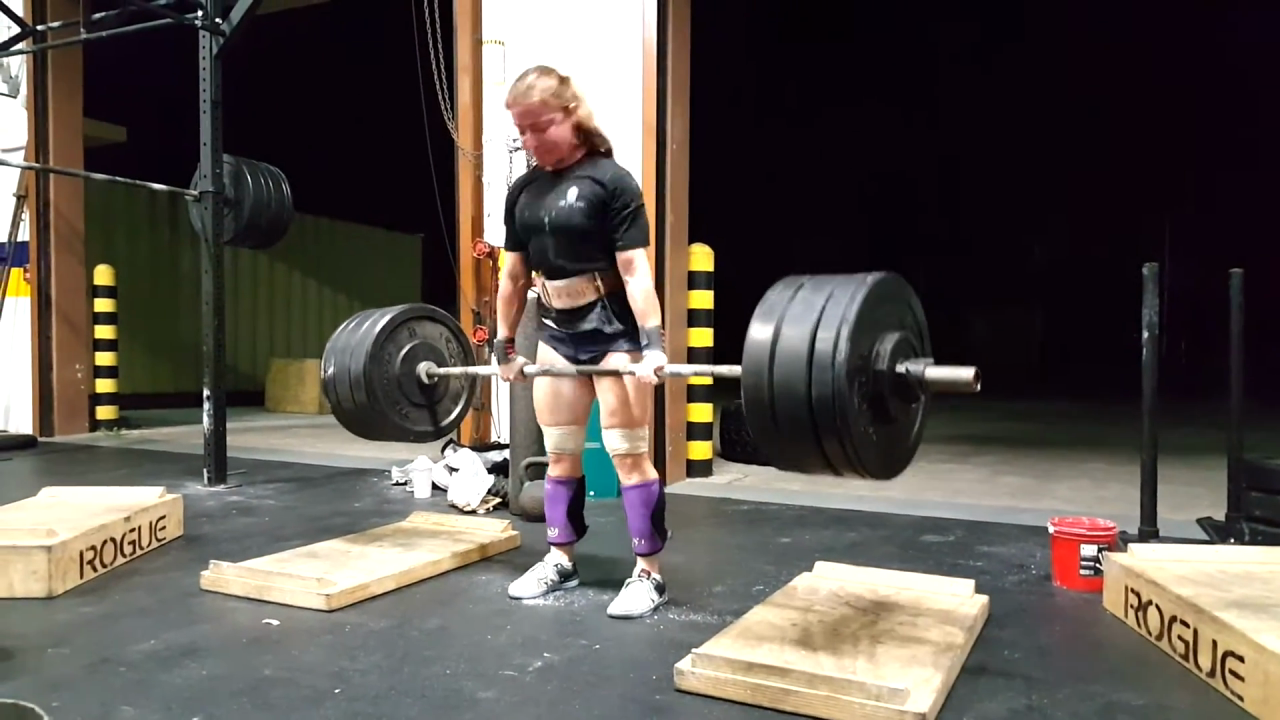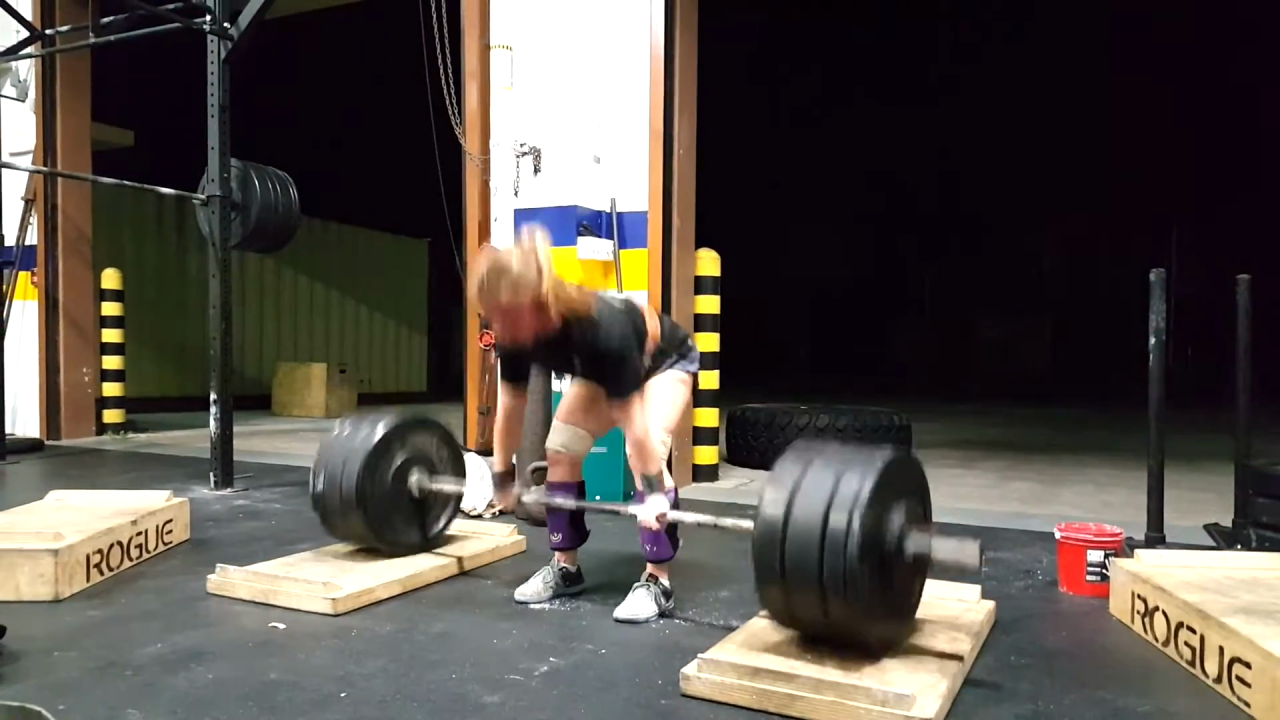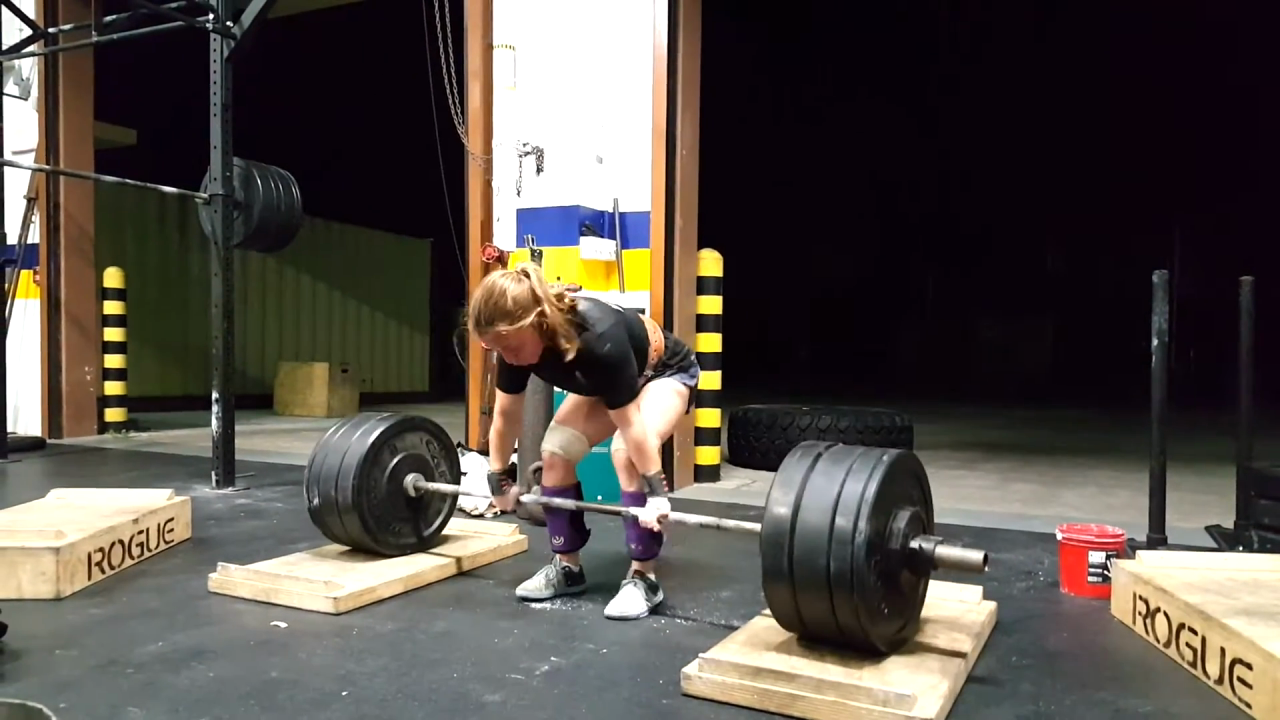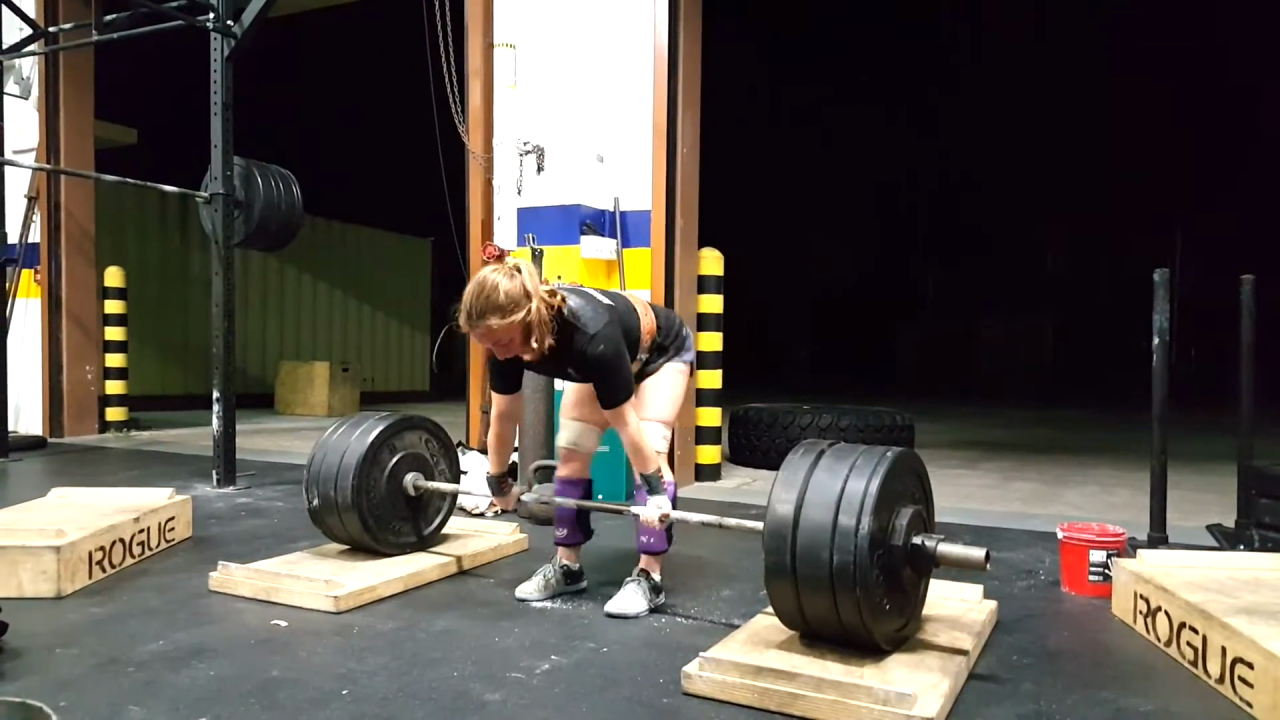
dt=0.4s
person 1, frame 1
left shoulder: (609, 181)
right shoulder: (522, 192)
left elbow: (635, 270)
right elbow: (514, 276)
left wrist: (652, 344)
right wrist: (504, 346)
left hip: (615, 331)
right hip: (557, 333)
left knee: (628, 452)
right knee: (559, 453)
left ankle: (648, 574)
right ankle: (560, 560)
person 1, frame 2
left shoulder: (602, 328)
right shoulder: (517, 335)
left elbow: (635, 415)
right elbow: (510, 407)
left wrist: (655, 489)
right wrist: (502, 475)
left hip: (665, 363)
right hip: (601, 377)
left knee: (644, 464)
right knee: (559, 450)
left ankle: (657, 580)
right ankle: (564, 566)
person 1, frame 3
left shoulder: (599, 340)
right shoulder: (515, 343)
left elbow: (631, 424)
right elbow: (505, 416)
left wrist: (655, 494)
right wrist: (497, 479)
left hip: (664, 372)
right hip: (602, 384)
left knee: (626, 453)
right knee: (555, 453)
left ankle: (643, 576)
right ankle: (567, 566)
person 1, frame 4
left shoulder: (592, 336)
right shoulder: (506, 338)
left elbow: (626, 422)
right elbow: (504, 417)
left wrist: (656, 491)
right wrist: (498, 480)
left hip: (661, 353)
right hip: (604, 360)
left knee: (650, 452)
right knee: (571, 451)
left ankle: (648, 577)
right ankle: (567, 565)
